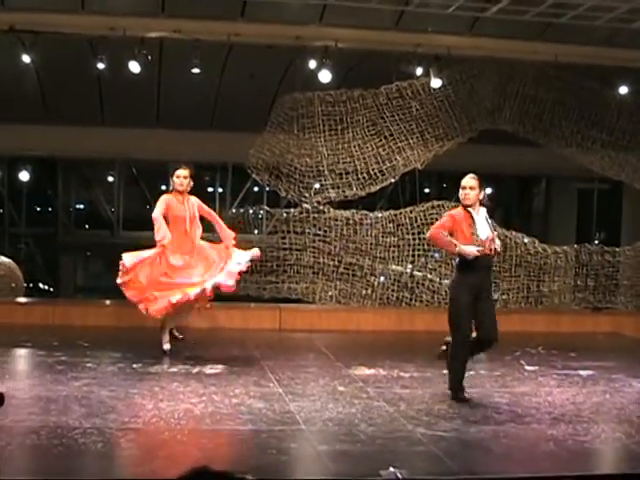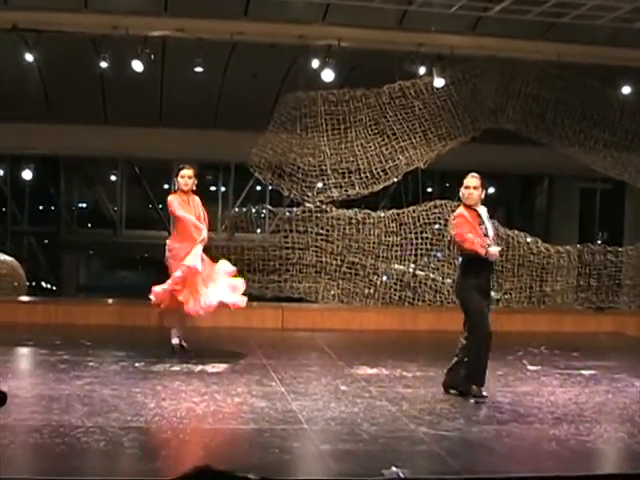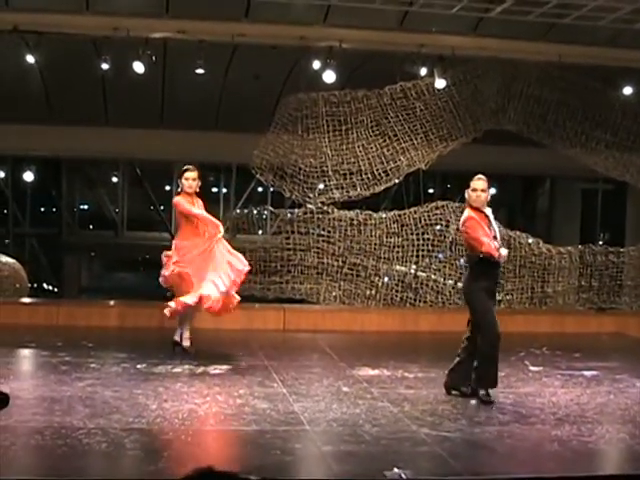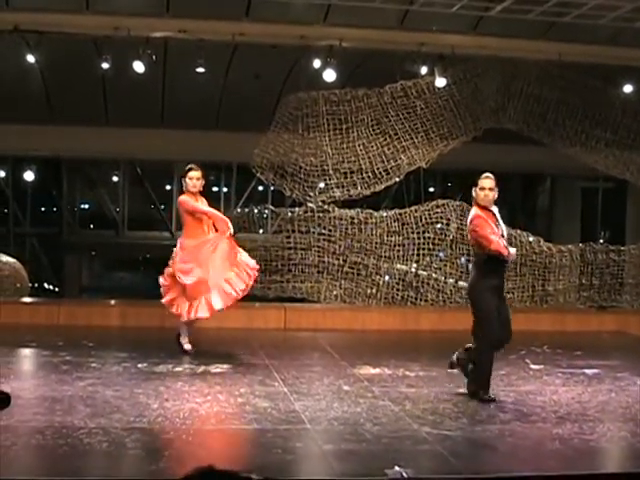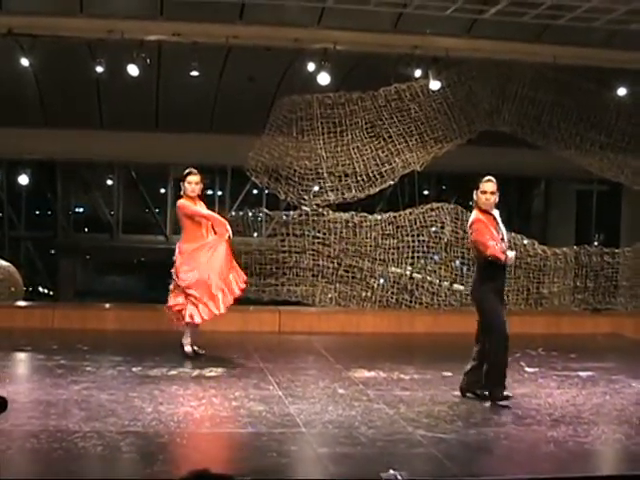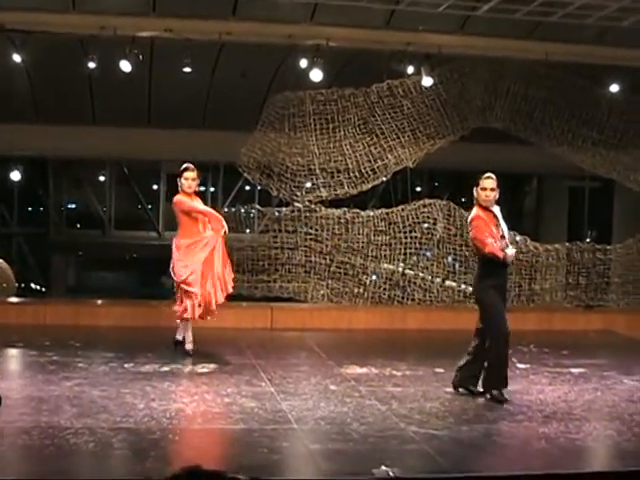
dt=0.2s
person 1, frame 1
left shoulder: (485, 216)
right shoulder: (454, 216)
right elbow: (433, 235)
left wrist: (495, 243)
right wrist: (461, 249)
left hip: (484, 283)
right hip: (464, 282)
left knee: (489, 336)
right knee: (462, 336)
left ankle: (454, 356)
right ankle: (456, 388)
person 1, frame 2
left shoulder: (482, 214)
right shoulder: (460, 216)
right elbow: (464, 240)
left wrist: (492, 249)
right wrist: (487, 251)
left hip: (483, 283)
right hip: (469, 283)
left knee: (473, 335)
right knee: (483, 332)
left ankle: (455, 380)
right ankle: (473, 383)
person 1, frame 3
left shoulder: (486, 215)
right shoulder: (469, 218)
left elbow: (494, 244)
right elbow: (483, 245)
left wrist: (499, 251)
right wrist: (499, 253)
left hip: (488, 283)
right hip: (477, 284)
left knee: (477, 336)
right knee: (490, 334)
left ankle: (456, 380)
right ankle: (481, 386)
person 1, frame 4
left shoulder: (493, 214)
right shoulder: (477, 216)
left elbow: (501, 243)
right elbow: (491, 244)
left wrist: (508, 250)
right wrist: (506, 252)
left hip: (495, 282)
right hip: (483, 283)
left knee: (503, 333)
right knee: (490, 335)
left ankle: (465, 359)
right ankle: (478, 386)
person 1, frame 5
left shoulder: (494, 217)
right shoulder: (478, 220)
left elbow: (502, 247)
right elbow: (488, 248)
left wrist: (508, 254)
right wrist: (505, 256)
left hip: (496, 285)
right hip: (485, 287)
left knee: (487, 337)
right knee: (500, 334)
left ankle: (472, 383)
right ankle: (495, 388)
person 1, frame 6
left shoulder: (494, 214)
right shoulder: (477, 217)
left elbow: (503, 244)
right elbow: (487, 246)
left wrist: (508, 251)
right wrist: (504, 254)
left hip: (498, 282)
right hip: (486, 283)
left knee: (486, 334)
right knee: (499, 333)
left ankle: (465, 379)
right ankle: (494, 385)
person 2, frame 1
left shoulder: (193, 200)
right shoulder: (166, 199)
left elbow: (211, 216)
right elbow: (156, 214)
left wrist: (227, 236)
right wrist: (162, 232)
left hip: (192, 251)
right hip: (171, 252)
left knee: (195, 293)
right knee: (171, 294)
left ankle: (173, 327)
right ankle: (164, 339)
person 2, frame 2
left shoulder: (196, 199)
right shoulder: (172, 199)
left elbow: (203, 217)
right elbow: (180, 214)
left wrist: (203, 232)
right wrist: (199, 228)
left hip: (195, 249)
right hip: (178, 249)
left knee: (193, 293)
right knee: (183, 290)
left ankle: (178, 336)
right ankle: (175, 334)
person 2, frame 3
left shoulder: (198, 201)
right shoulder: (178, 201)
right elbow: (195, 214)
left wrist: (214, 231)
right wrist: (217, 225)
left hip: (200, 251)
right hip: (184, 251)
left knee: (196, 293)
right knee: (189, 293)
left ankle: (178, 337)
right ankle: (185, 337)
person 2, frame 4
left shoulder: (202, 200)
right shoulder: (183, 200)
left elbow: (209, 222)
right elbow: (206, 211)
left wrist: (222, 231)
right wrist: (226, 222)
left hip: (205, 250)
right hip: (189, 250)
left knee: (203, 293)
right knee: (190, 294)
left ankle: (184, 332)
right ankle: (184, 339)
person 2, frame 5
left shoulder: (200, 204)
right shoulder: (182, 204)
left elbow: (209, 227)
right elbow: (207, 215)
left wrist: (220, 235)
right wrist: (226, 226)
left hip: (204, 254)
right hip: (188, 254)
left knee: (203, 296)
right knee: (193, 296)
left ankle: (188, 340)
right ankle: (187, 342)
person 2, frame 6
left shoulder: (196, 199)
right shoulder: (178, 200)
left elbow: (205, 223)
right elbow: (203, 210)
left wrist: (216, 230)
right wrist: (222, 222)
left hip: (201, 250)
right hip: (185, 250)
left knee: (198, 293)
right knee: (191, 293)
left ankle: (180, 336)
right ankle: (187, 339)
